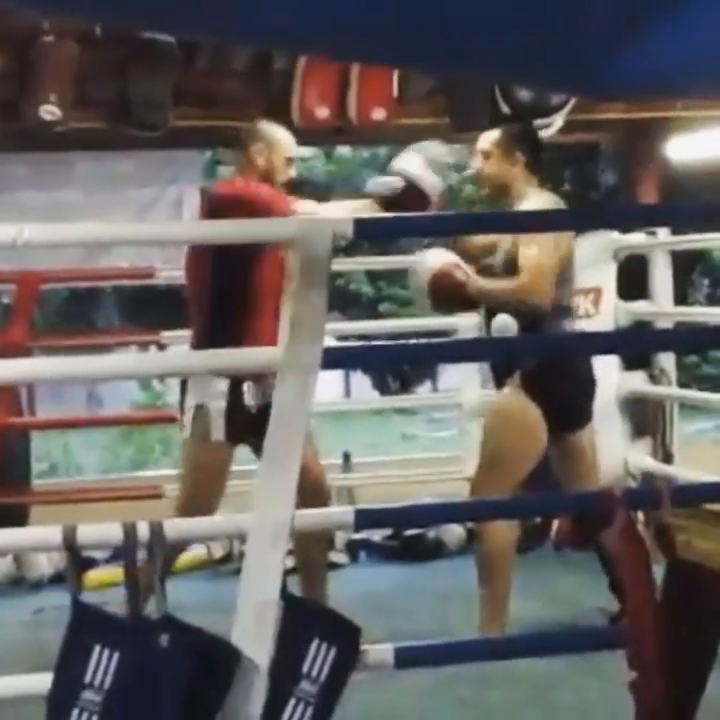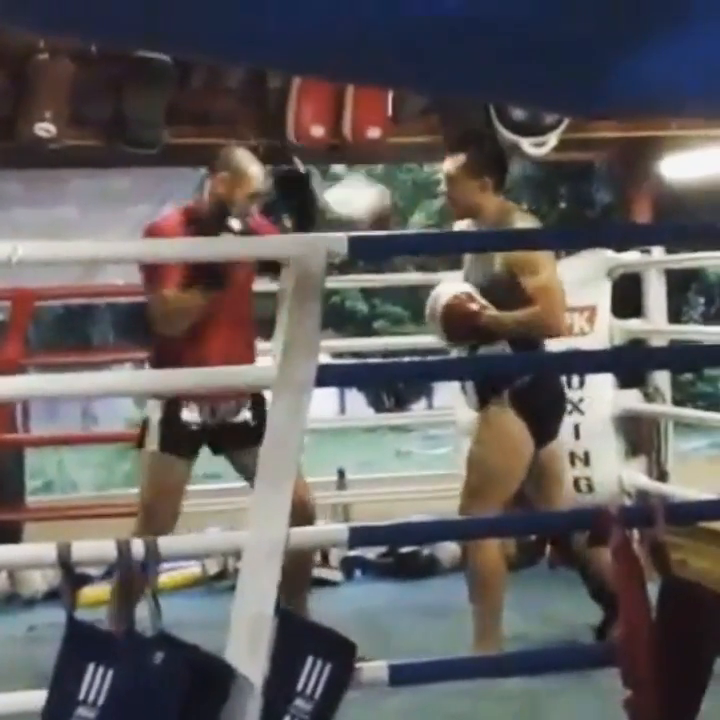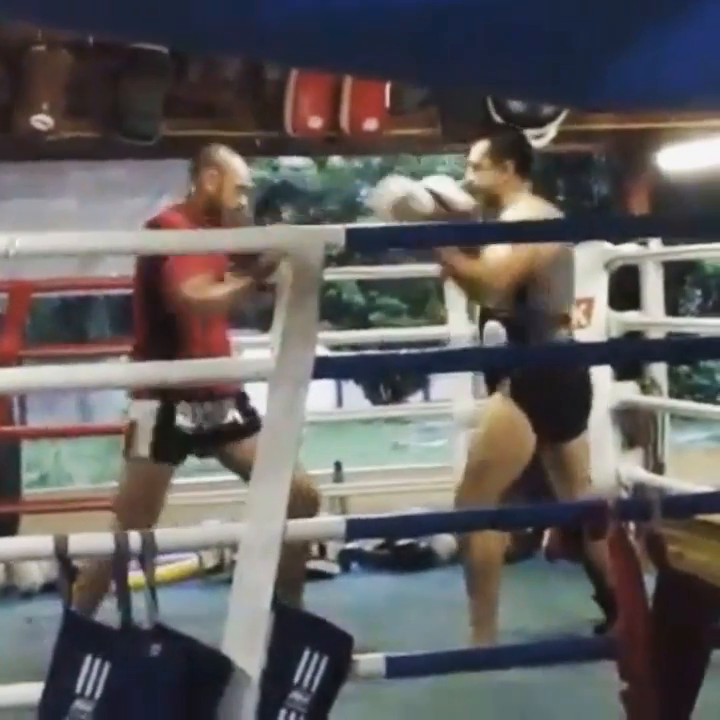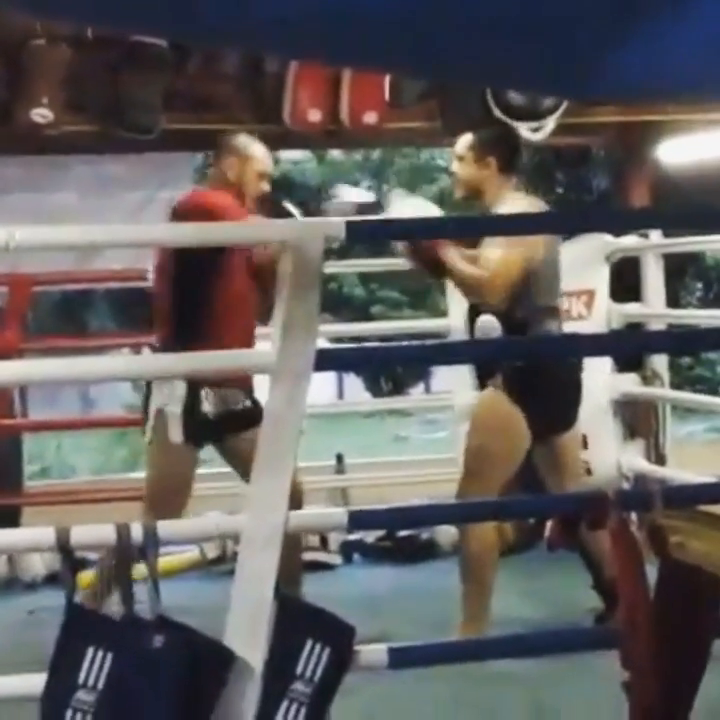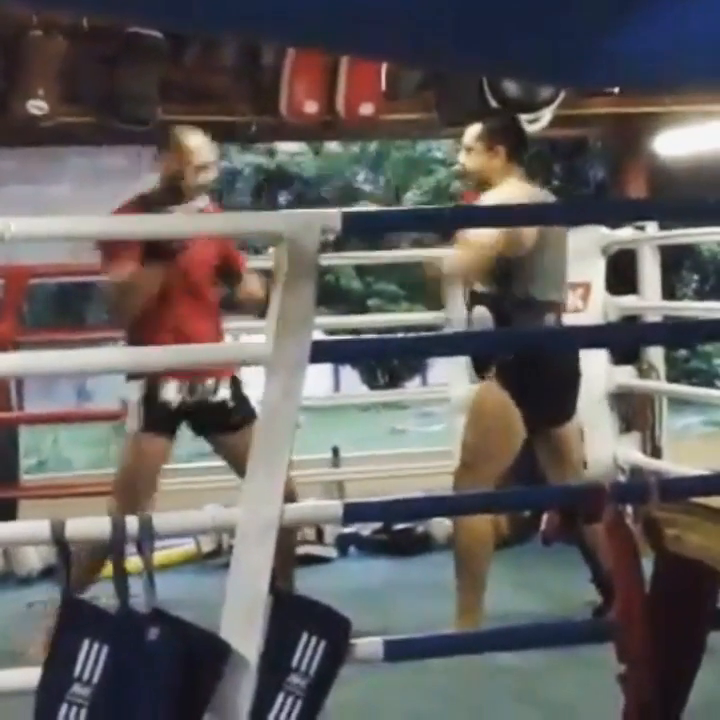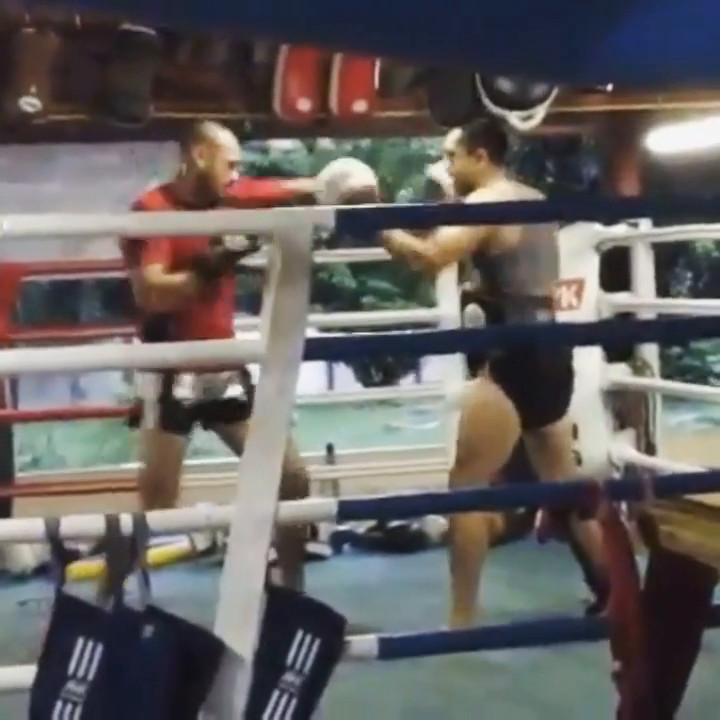
dt=0.4s
person 1, frame 1
left shoulder: (537, 212)
right shoulder: (523, 217)
left elbow: (535, 293)
right elbow: (482, 257)
left wrist: (470, 289)
left hip: (541, 369)
right hip: (564, 365)
left knee: (489, 497)
right knee: (590, 495)
left ankle: (492, 634)
right ankle: (642, 610)
person 1, frame 2
left shoulder: (520, 237)
right shoulder: (470, 233)
left elbow: (552, 318)
left wrist: (485, 321)
left hip: (521, 389)
right hip: (517, 389)
left knee: (479, 515)
right knee: (558, 511)
left ankle: (488, 648)
person 1, frame 3
left shoulder: (522, 215)
right shoulder: (539, 217)
left elbow: (486, 283)
right elbow: (504, 285)
left wrist: (436, 242)
left hip: (532, 378)
right hip: (565, 372)
left knee: (474, 503)
right knee: (579, 502)
left ankle: (482, 638)
person 1, frame 4
left shoulder: (510, 217)
right shoulder: (513, 213)
left elbow: (489, 291)
right elbow: (483, 278)
left wrist: (441, 252)
right wrist: (435, 251)
left hip: (521, 372)
right hip: (556, 364)
left knee: (476, 500)
right knee: (571, 494)
left ankle: (475, 631)
right ankle: (622, 605)
person 1, frame 5
left shoulder: (502, 201)
right shoulder: (540, 200)
left elbow: (458, 270)
left wrist: (448, 269)
left hip: (517, 360)
right hip: (552, 354)
left knee: (471, 489)
right knee: (573, 486)
left ankle: (468, 624)
person 1, frame 6
left shoulder: (489, 202)
right shoulder: (531, 200)
left elbow: (429, 257)
left wrist: (379, 225)
left hip: (513, 357)
right hip: (545, 351)
left knee: (466, 486)
right knee: (564, 483)
left ankle: (462, 620)
right ankle: (612, 596)
person 2, frame 1
left shoulder: (260, 207)
right shoulder: (231, 198)
right elbow: (317, 217)
right wrist: (388, 196)
left hip: (259, 381)
right hip: (222, 380)
left knee: (313, 493)
right knee: (193, 516)
left ankle: (316, 610)
person 2, frame 2
left shoulder: (250, 228)
right shoulder: (166, 232)
right elbow: (169, 320)
right wrist: (215, 270)
left hip: (239, 400)
right hip: (180, 400)
left knee: (299, 510)
right knee: (154, 529)
person 2, frame 3
left shoulder: (221, 228)
right shoulder: (170, 228)
right elbow: (198, 304)
right wrist: (252, 277)
left hip: (221, 398)
right hip: (164, 403)
left knee: (302, 500)
right knee: (130, 535)
person 2, frame 4
left shoulder: (236, 218)
right shoulder: (202, 208)
left elbow: (264, 300)
right elbow: (271, 254)
left hip: (232, 389)
right hip: (185, 388)
left knee: (287, 499)
right knee: (158, 526)
person 2, frame 5
left shoulder: (211, 219)
right shoulder: (128, 220)
left elbow: (244, 286)
right elbow: (124, 305)
left wrist: (268, 293)
right wrist: (166, 240)
left hip: (216, 381)
right hip: (158, 383)
left knee: (279, 493)
right knee: (127, 512)
person 2, frame 6
left shoulder: (231, 198)
right shoulder: (151, 210)
left elbow: (304, 190)
right elbow: (151, 296)
right wrist: (210, 268)
left hip: (225, 372)
right hip: (172, 377)
left knee: (292, 480)
right knee: (155, 509)
